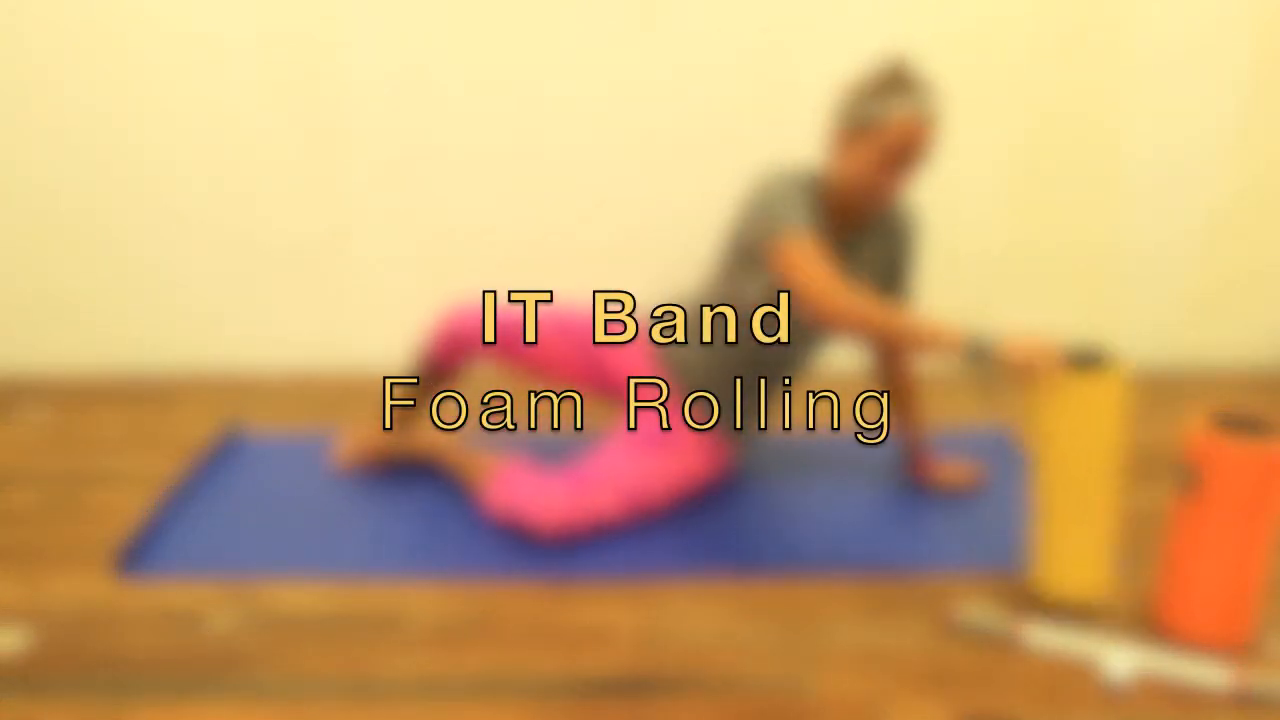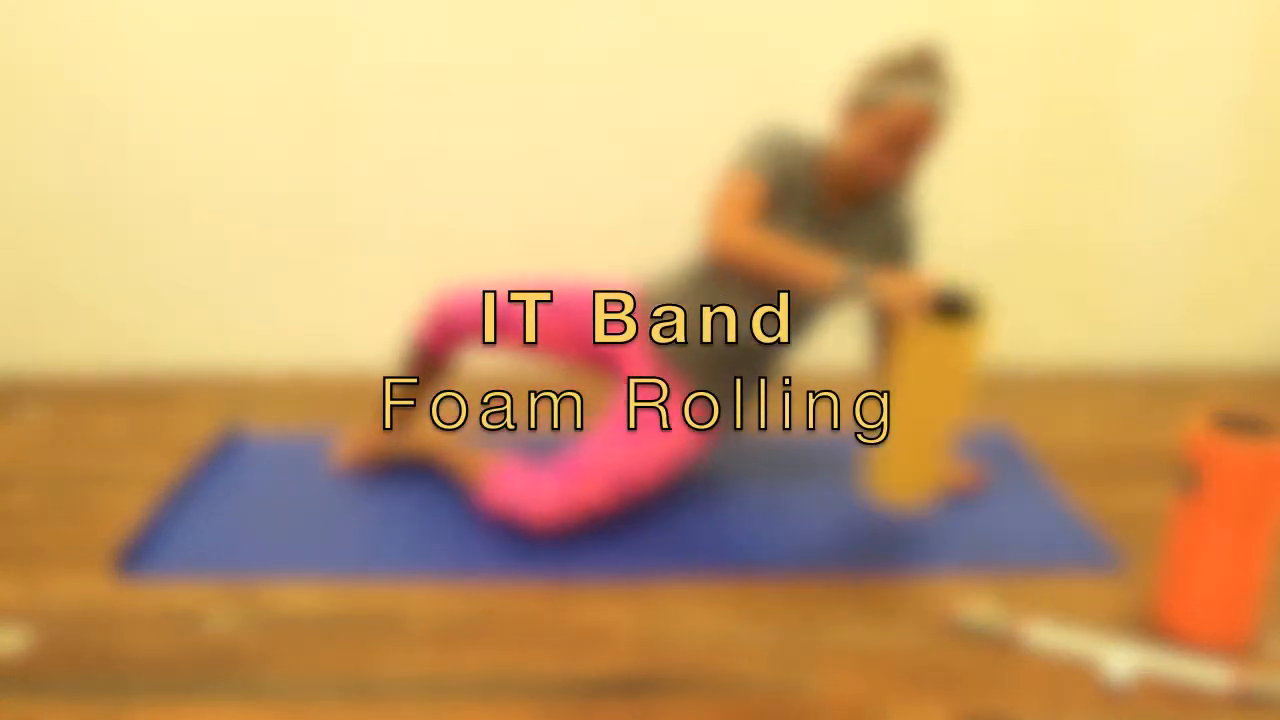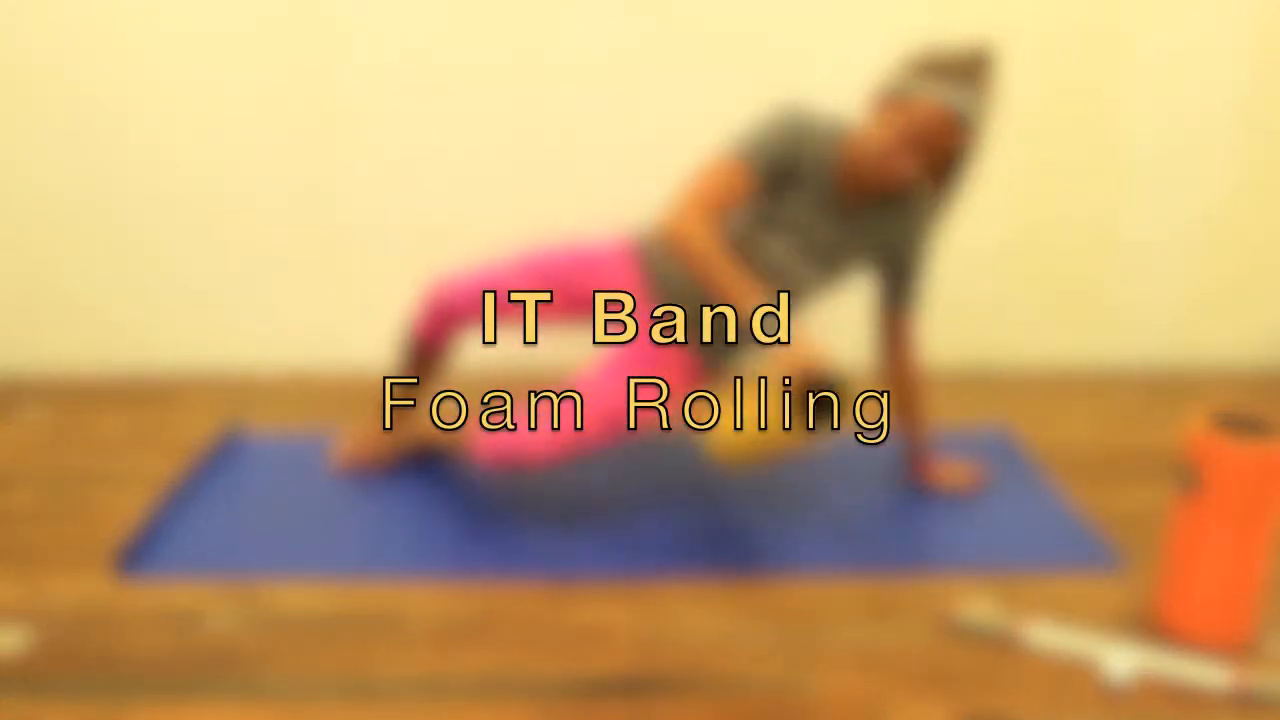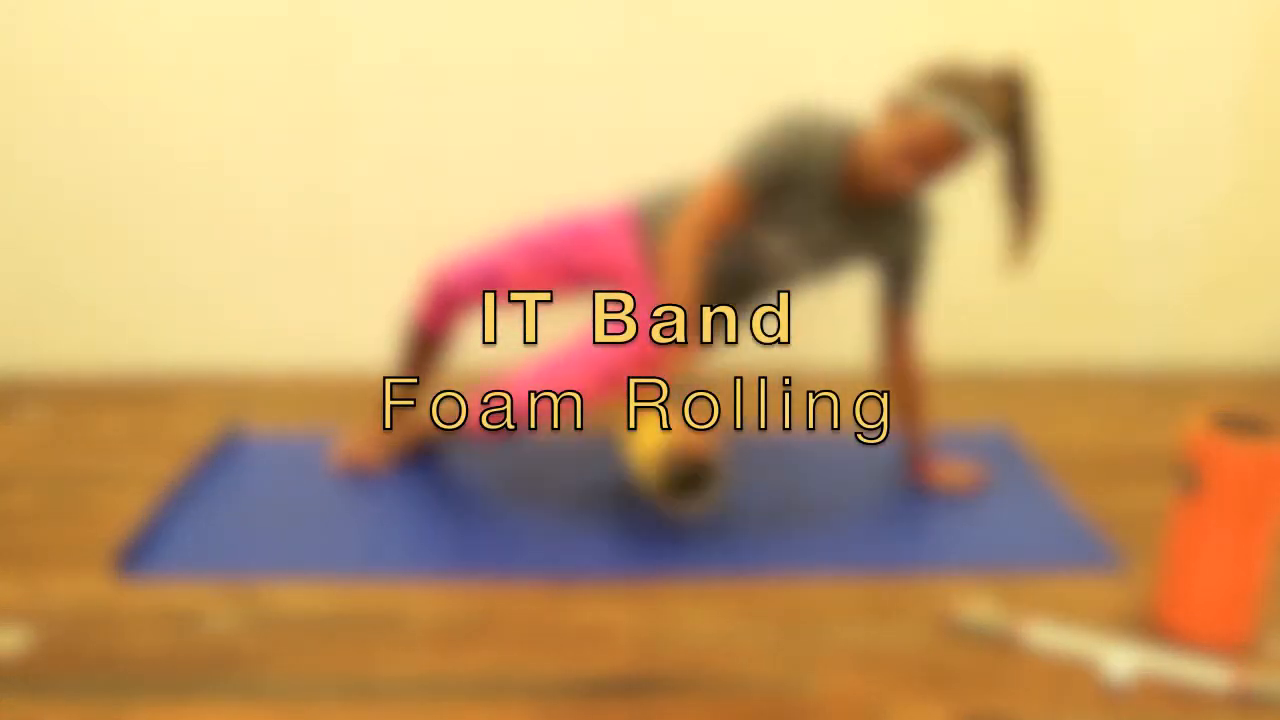
dt=0.2s
person 1, frame 1
left shoulder: (890, 232)
right shoulder: (786, 196)
left elbow: (893, 352)
right elbow: (831, 300)
left wrist: (920, 457)
right wrist: (988, 346)
left hip: (696, 422)
right hip: (644, 347)
left knee: (540, 511)
right knee: (463, 330)
left ankle: (433, 445)
right ankle: (398, 429)
person 1, frame 2
left shoulder: (887, 225)
right shoulder: (780, 155)
left elbow: (890, 351)
right elbow: (727, 237)
right wrist: (863, 280)
left hip: (689, 397)
right hip: (644, 320)
left knee: (531, 507)
right knee: (453, 315)
left ankle: (424, 446)
right ankle: (396, 424)
person 1, frame 3
left shoulder: (900, 226)
right shoulder: (797, 136)
left elbow: (897, 347)
right elbow: (686, 220)
left wrist: (921, 458)
right wrist: (774, 335)
left hip: (682, 352)
right hip: (635, 274)
left knee: (516, 446)
right knee: (450, 301)
left ankle: (418, 435)
right ankle: (400, 414)
person 1, frame 4
left shoulder: (904, 228)
right shoulder: (798, 138)
left elbow: (898, 347)
right elbow: (681, 249)
left wrist: (921, 459)
left hip: (675, 315)
right hip: (629, 240)
left knee: (513, 405)
right knee: (452, 287)
left ankle: (414, 431)
right ankle: (399, 411)
